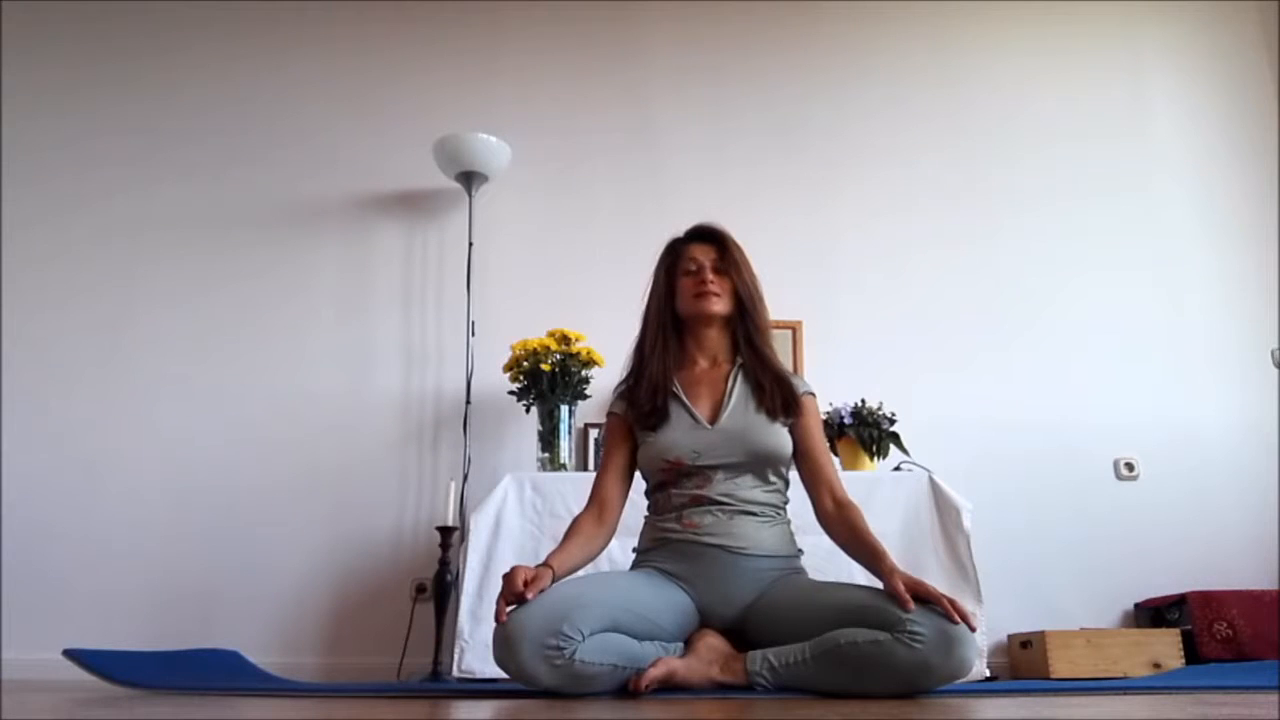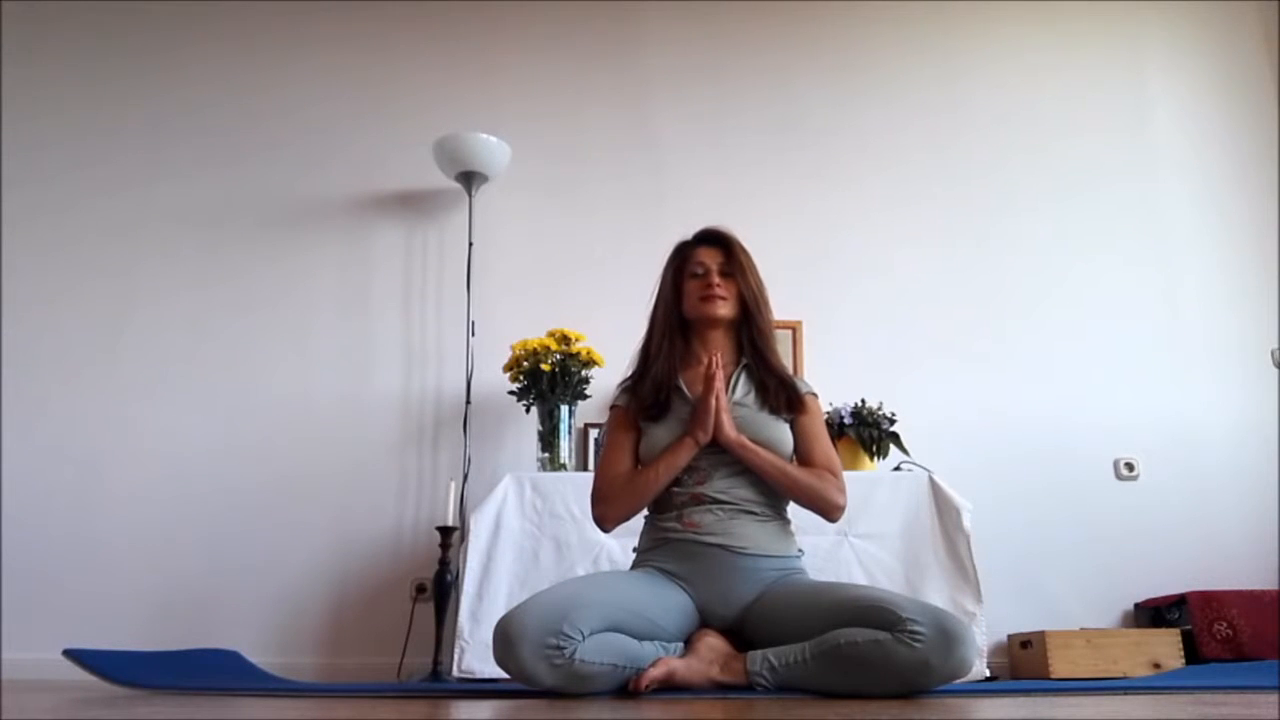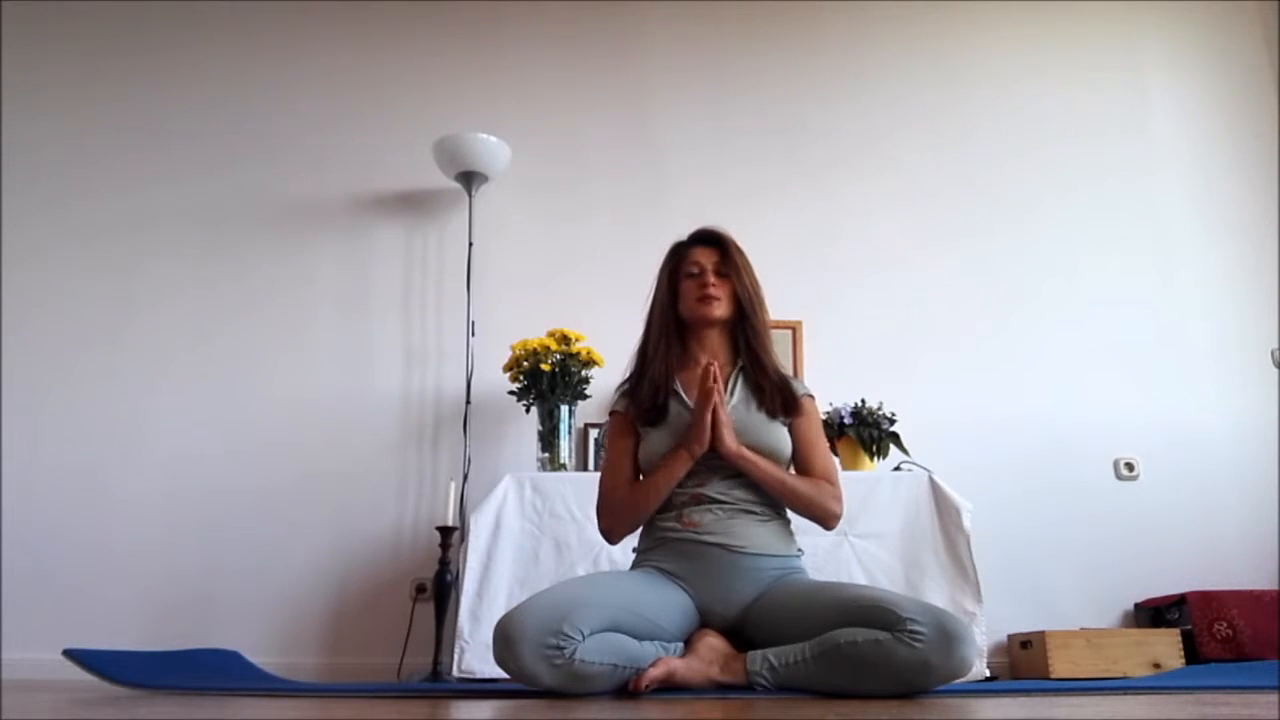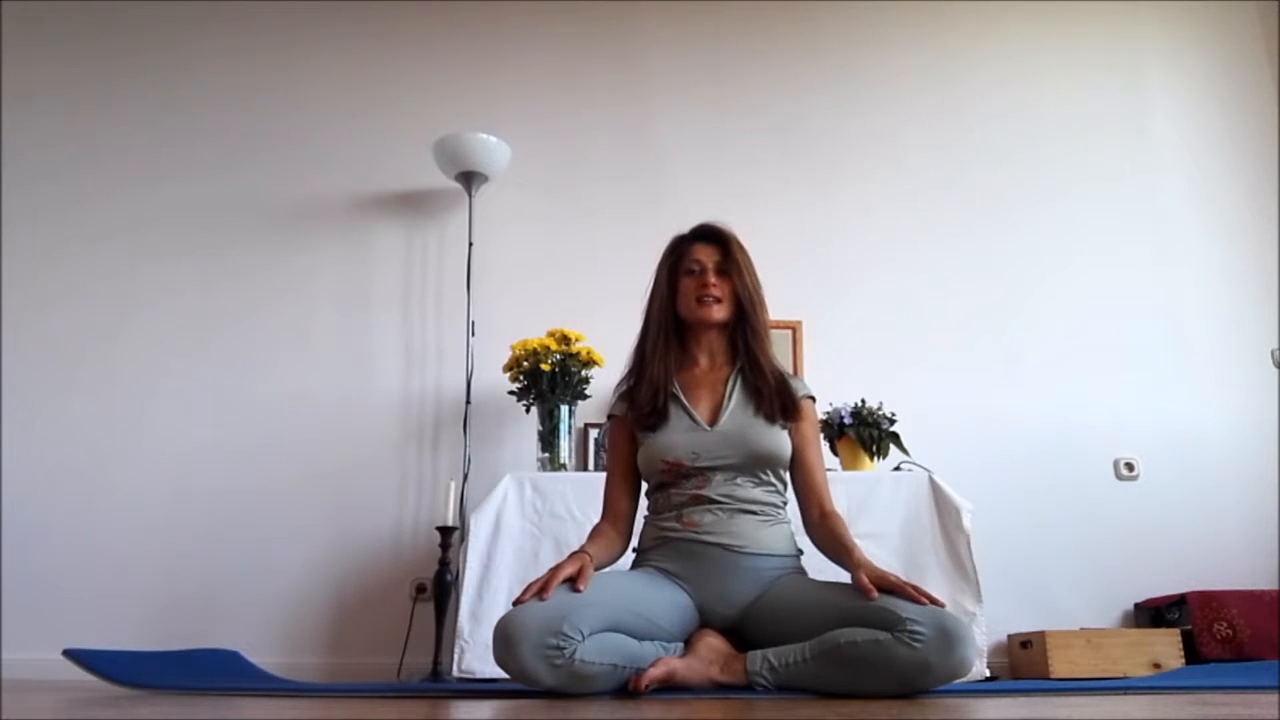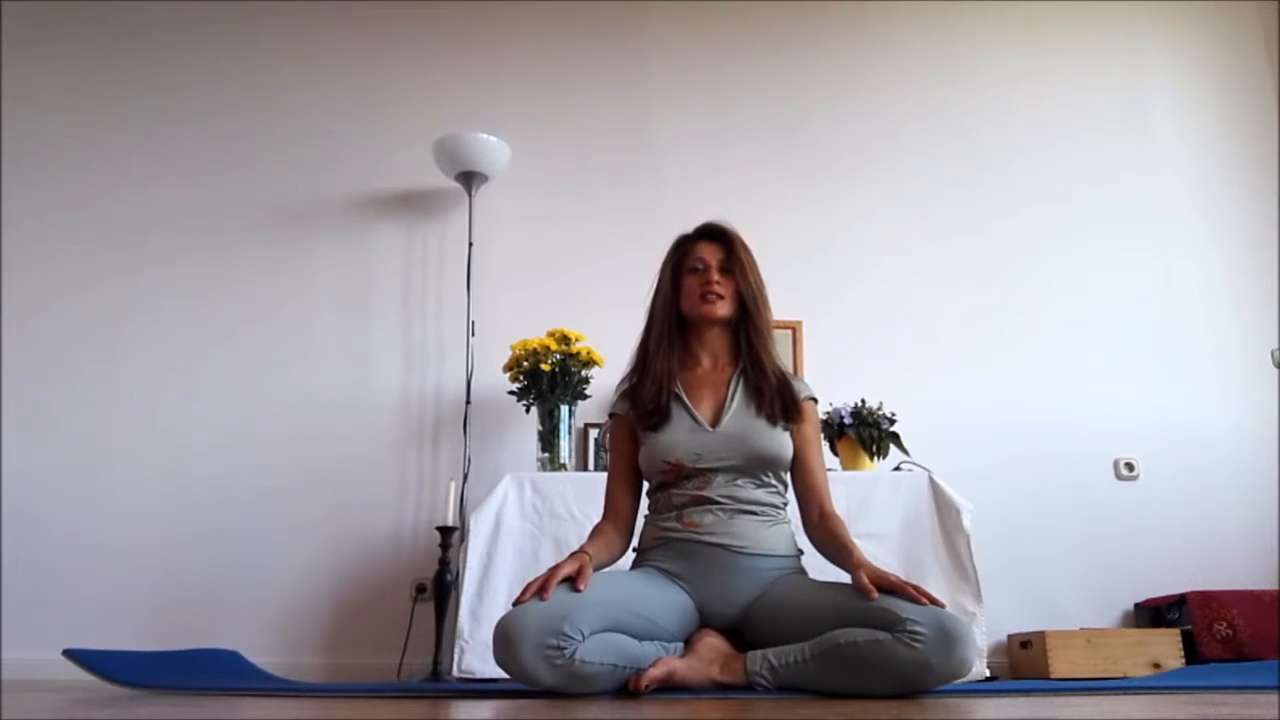
dt=1s
person 1, frame 1
left shoulder: (786, 390)
right shoulder: (635, 399)
left elbow: (832, 502)
right elbow: (601, 513)
left wrist: (887, 568)
right wrist: (550, 566)
left hip: (771, 579)
right hip: (667, 577)
left knee: (944, 644)
right knee: (524, 641)
left ankle: (732, 665)
right ankle: (712, 657)
person 1, frame 2
left shoulder: (788, 391)
right shoulder: (639, 395)
left elbow: (832, 500)
right elbow: (607, 510)
left wrist: (734, 437)
right wrist: (693, 436)
left hip: (770, 579)
right hip: (667, 577)
left knee: (945, 643)
right knee: (523, 638)
left ankle: (731, 664)
right ankle: (707, 655)
person 1, frame 3
left shoulder: (787, 393)
right shoulder: (637, 399)
left elbow: (829, 507)
right elbow: (612, 523)
left wrist: (735, 449)
right wrist: (688, 448)
left hip: (771, 580)
right hip: (667, 577)
left knee: (944, 643)
right knee: (522, 638)
left ankle: (730, 665)
right ankle: (706, 655)
person 1, frame 4
left shoulder: (786, 392)
right shoulder: (636, 399)
left elbow: (819, 512)
right elbow: (616, 522)
left wrist: (859, 562)
right wrist: (584, 557)
left hip: (771, 578)
right hip: (667, 577)
left knee: (944, 643)
right knee: (523, 638)
left ankle: (732, 665)
right ankle: (711, 657)
person 1, frame 5
left shoulder: (787, 392)
right shoulder: (638, 398)
left elbow: (819, 514)
right elbow: (617, 522)
left wrist: (858, 562)
right wrist: (583, 557)
left hip: (771, 580)
right hip: (667, 578)
left knee: (944, 644)
right knee: (522, 639)
left ankle: (733, 666)
right ankle: (705, 657)
